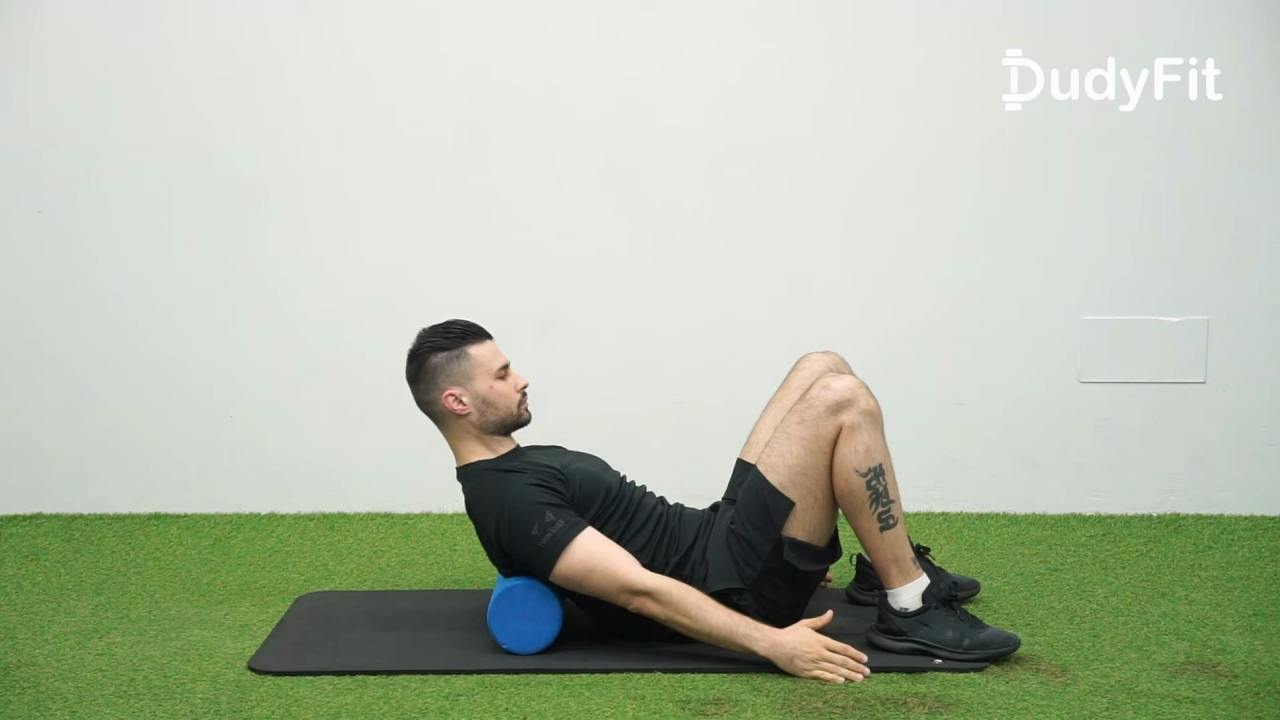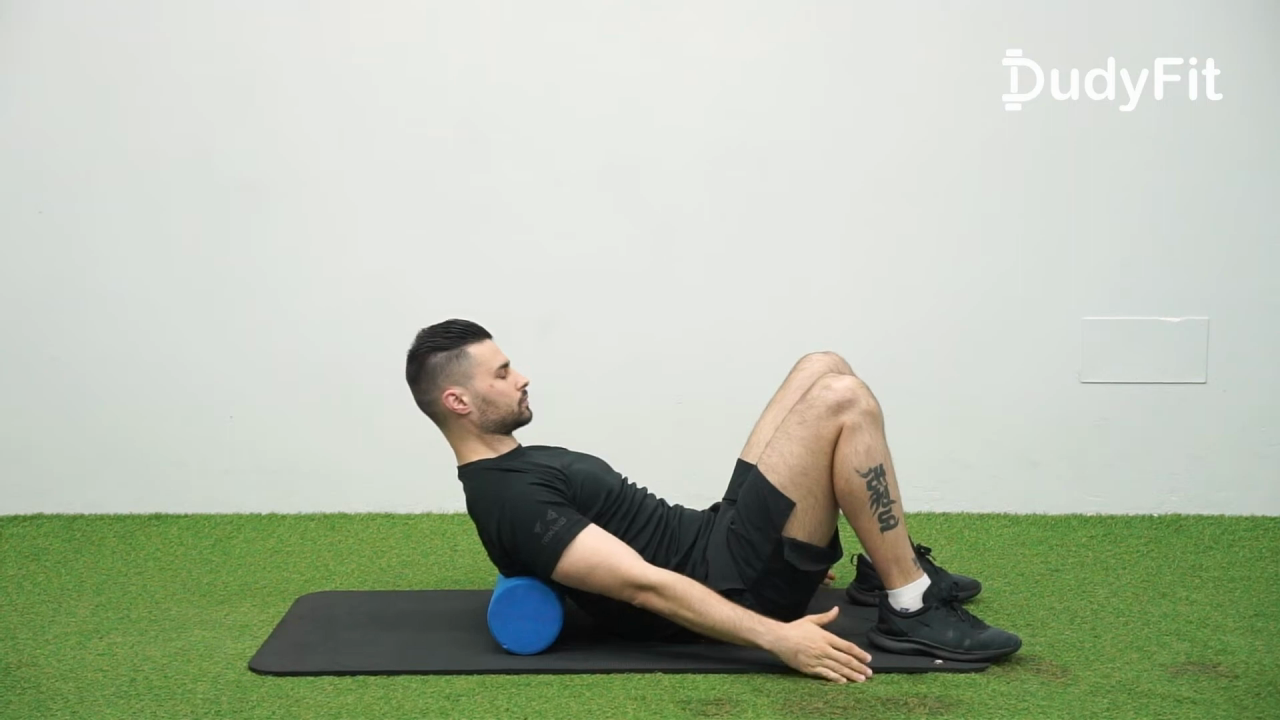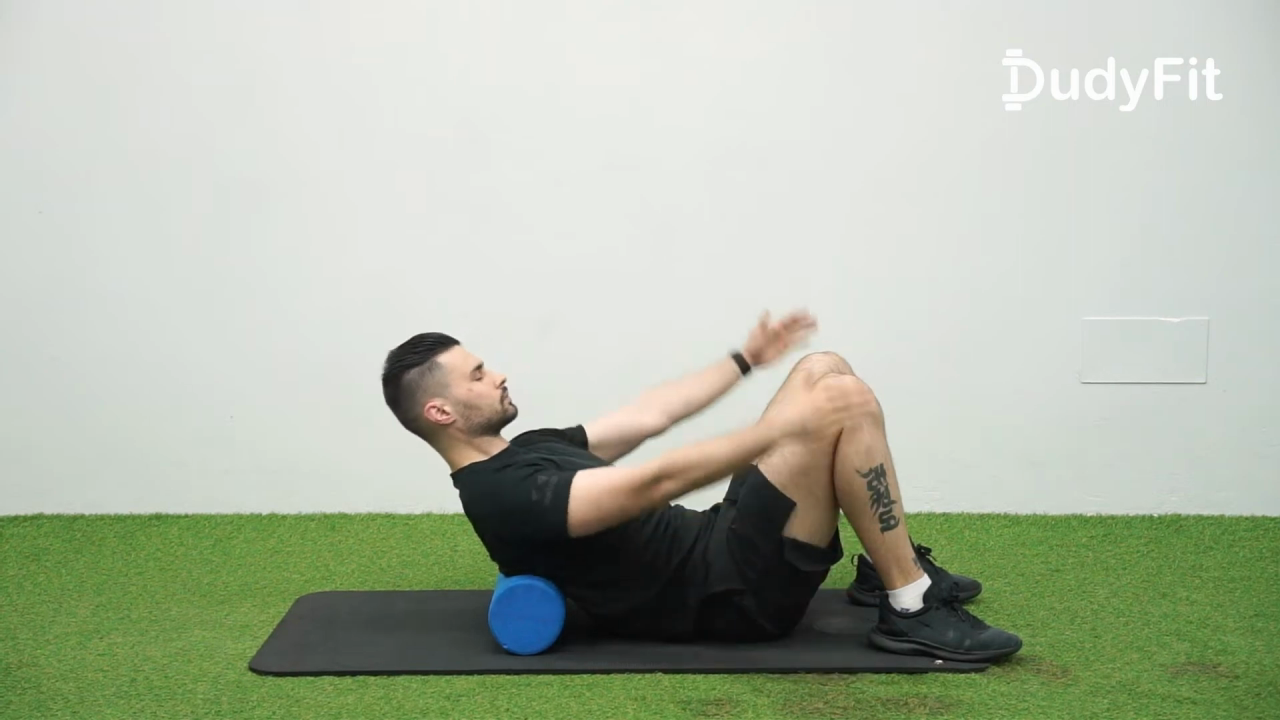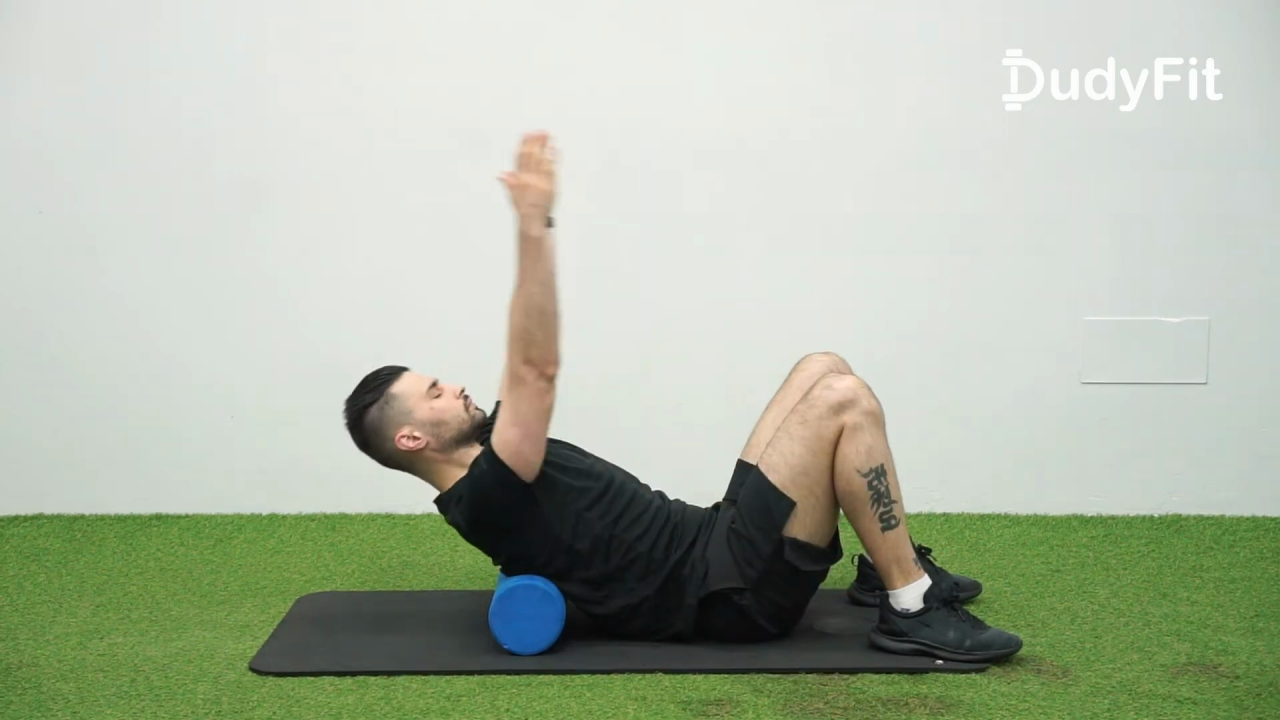
dt=0.4s
person 1, frame 1
left shoulder: (526, 467)
right shoulder: (508, 500)
right elbow: (641, 591)
right wrist: (773, 644)
left hip: (720, 541)
right hip: (738, 582)
left knee: (825, 370)
right knee: (845, 401)
left ankle: (891, 567)
right ankle: (911, 610)
person 1, frame 2
left shoulder: (523, 467)
right shoulder: (508, 499)
right elbow: (644, 585)
right wrist: (778, 637)
left hip: (719, 540)
right hip: (737, 574)
left knee: (824, 371)
right knee: (843, 401)
left ankle: (891, 567)
right ankle: (911, 610)
person 1, frame 3
left shoulder: (526, 453)
right shoulder: (509, 499)
left elbow: (648, 417)
right elbow: (657, 480)
left wrist: (744, 360)
right wrist: (782, 429)
left hip: (714, 553)
right hip: (726, 586)
left knee: (826, 370)
right knee: (846, 403)
left ankle: (891, 574)
right ankle: (913, 609)
person 1, frame 4
left shoulder: (495, 462)
right shoulder: (489, 499)
left elbow: (532, 363)
right elbow: (534, 368)
left wrist: (535, 223)
right wrist: (533, 227)
left hip: (716, 550)
right hip: (729, 588)
left knee: (822, 372)
right knee: (845, 403)
left ankle: (896, 570)
right ankle: (912, 611)
